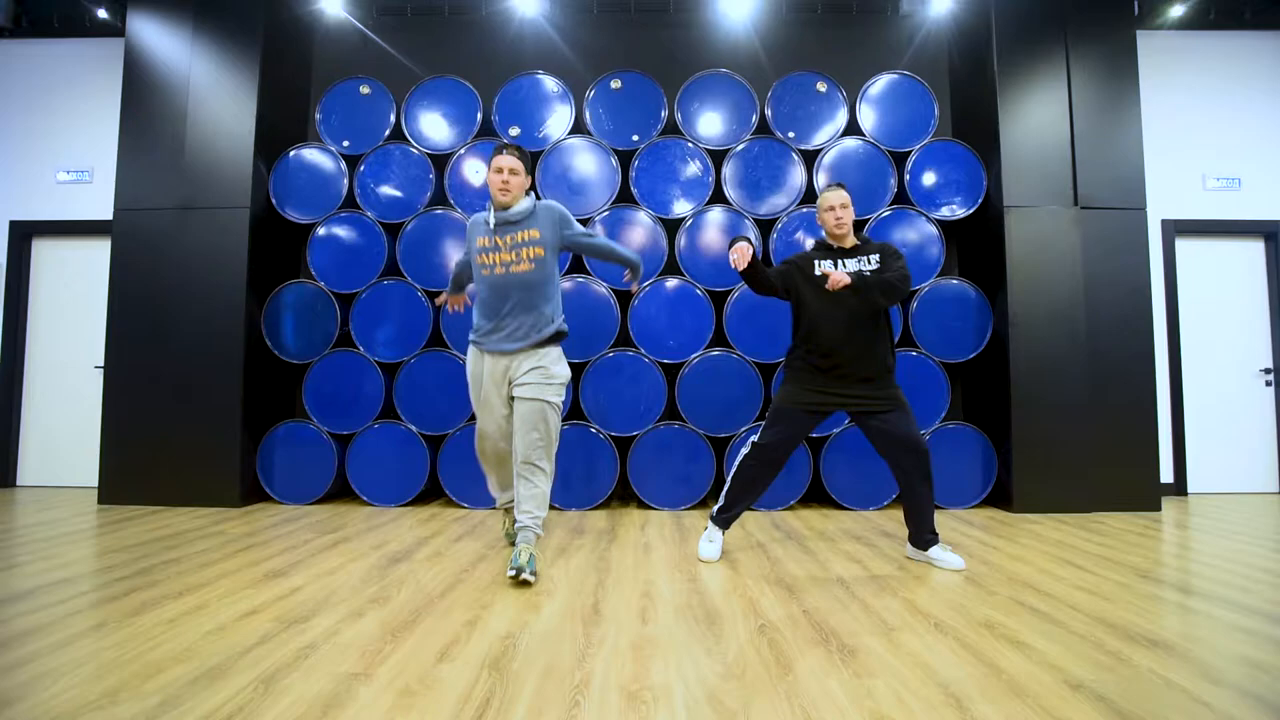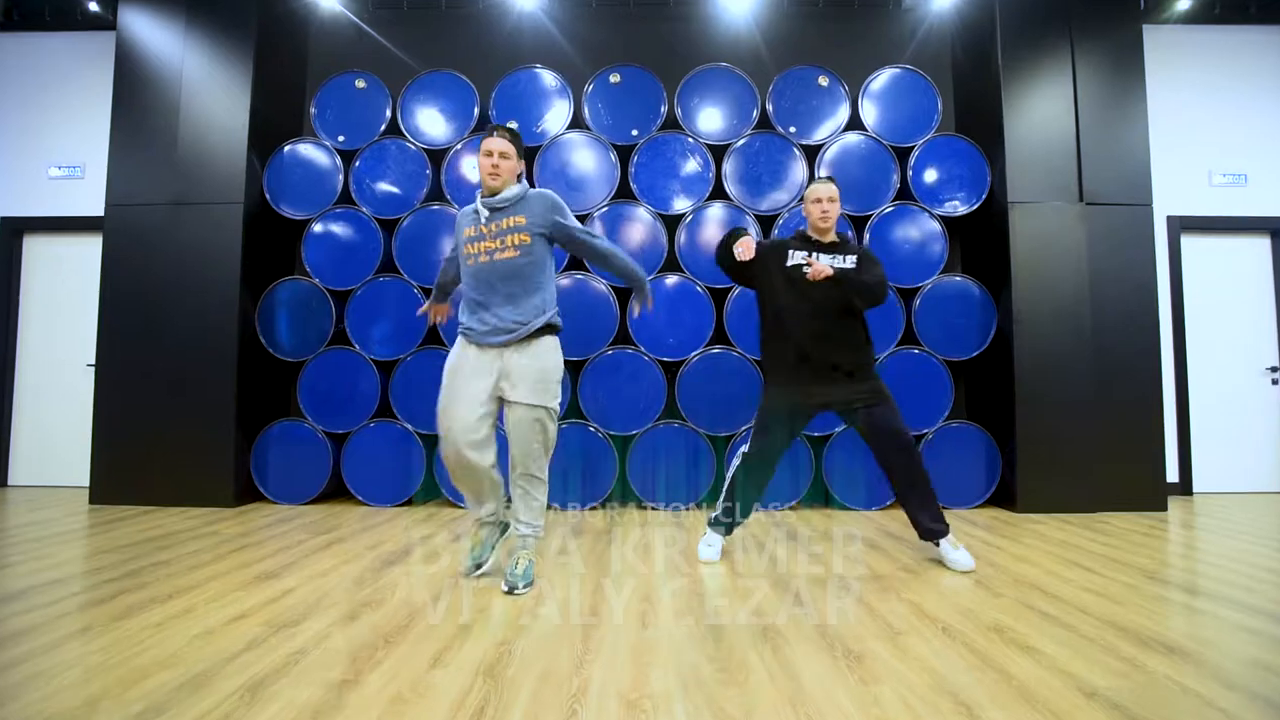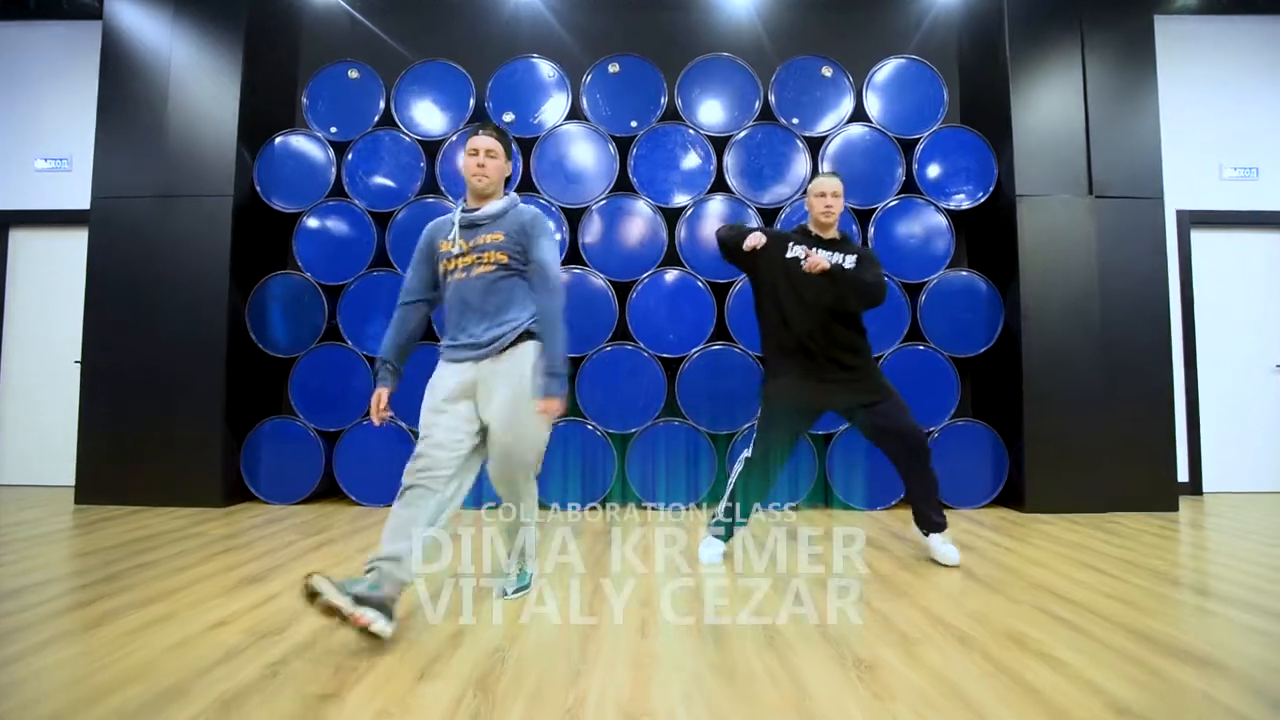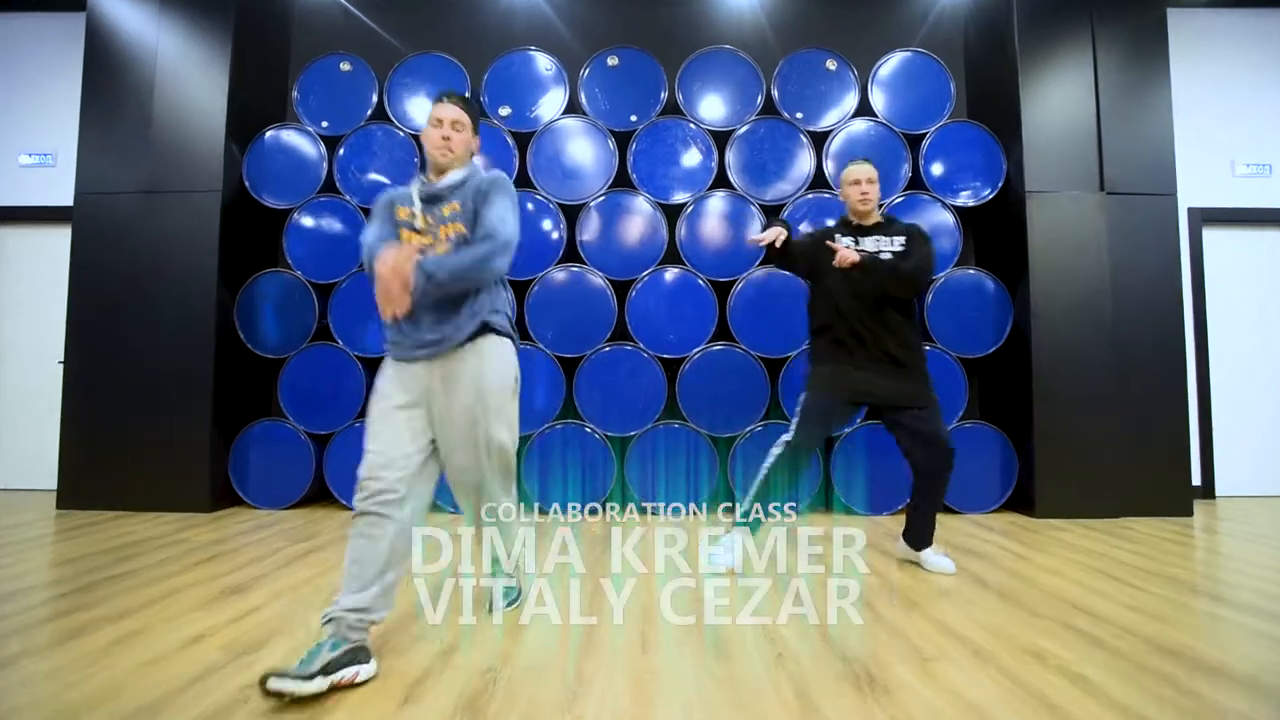
dt=0.2s
person 1, frame 1
left shoulder: (549, 216)
right shoulder: (475, 226)
left elbow: (592, 243)
left wrist: (633, 263)
right wrist: (454, 290)
left hip: (539, 354)
right hip: (486, 354)
left knee: (533, 449)
right knee: (492, 441)
left ankle: (526, 542)
right ankle: (509, 506)
person 1, frame 2
left shoulder: (544, 206)
right shoulder: (465, 218)
left elbow: (593, 247)
left wrist: (639, 279)
right wrist: (439, 294)
left hip: (534, 347)
right hip: (473, 348)
left knee: (529, 455)
right knee: (461, 439)
left ankle: (527, 551)
right ankle: (491, 519)
person 1, frame 3
left shoulder: (529, 221)
right shoulder: (434, 233)
left elbow: (550, 296)
right elbow: (414, 301)
left wrist: (552, 376)
right wrist: (386, 375)
left hip: (517, 357)
right hip: (454, 367)
left knee: (516, 470)
right knee: (430, 469)
left ankle: (522, 560)
right ankle: (377, 591)
person 1, frame 4
left shoulder: (489, 186)
right shoulder: (395, 207)
left elbow: (496, 252)
right elbow: (373, 253)
left wrist: (418, 276)
right wrist: (388, 267)
left hip: (476, 354)
right hip: (404, 363)
left knee: (481, 483)
right knee: (381, 492)
left ankle: (503, 569)
right ankle: (344, 642)
person 2, frame 1
left shoulder: (884, 255)
right shoulder: (804, 264)
left elbow: (897, 288)
right elbow: (768, 283)
left wrist: (852, 282)
right wrist: (743, 256)
left hip: (870, 380)
right hip: (809, 379)
left knee: (911, 450)
right knee: (767, 448)
left ankle: (924, 542)
right ankle: (719, 523)
person 2, frame 2
left shoulder: (858, 256)
right shoulder: (776, 253)
left elbow: (875, 293)
right elbow: (726, 257)
left wrist: (831, 274)
right wrist: (742, 242)
left hip: (851, 373)
right hip: (791, 376)
left knee: (897, 444)
right knee: (758, 454)
left ankle: (937, 535)
right ankle: (720, 527)
person 2, frame 3
left shoulder: (856, 253)
right shoulder: (779, 245)
left elbow: (873, 294)
right elbow: (725, 238)
left wrist: (829, 271)
right wrist: (752, 236)
left hip: (854, 371)
right hip: (795, 376)
left knee: (909, 440)
right knee: (765, 451)
left ankle: (933, 529)
right ankle: (721, 530)
person 2, frame 4
left shoulder: (911, 238)
right shoulder: (826, 238)
left elbow: (916, 279)
right elbow: (792, 259)
left wrist: (862, 262)
right wrist: (778, 233)
left hip: (899, 366)
right hip: (837, 361)
left knee: (936, 452)
right knee: (800, 441)
left ankle: (918, 543)
right ankle: (743, 527)
